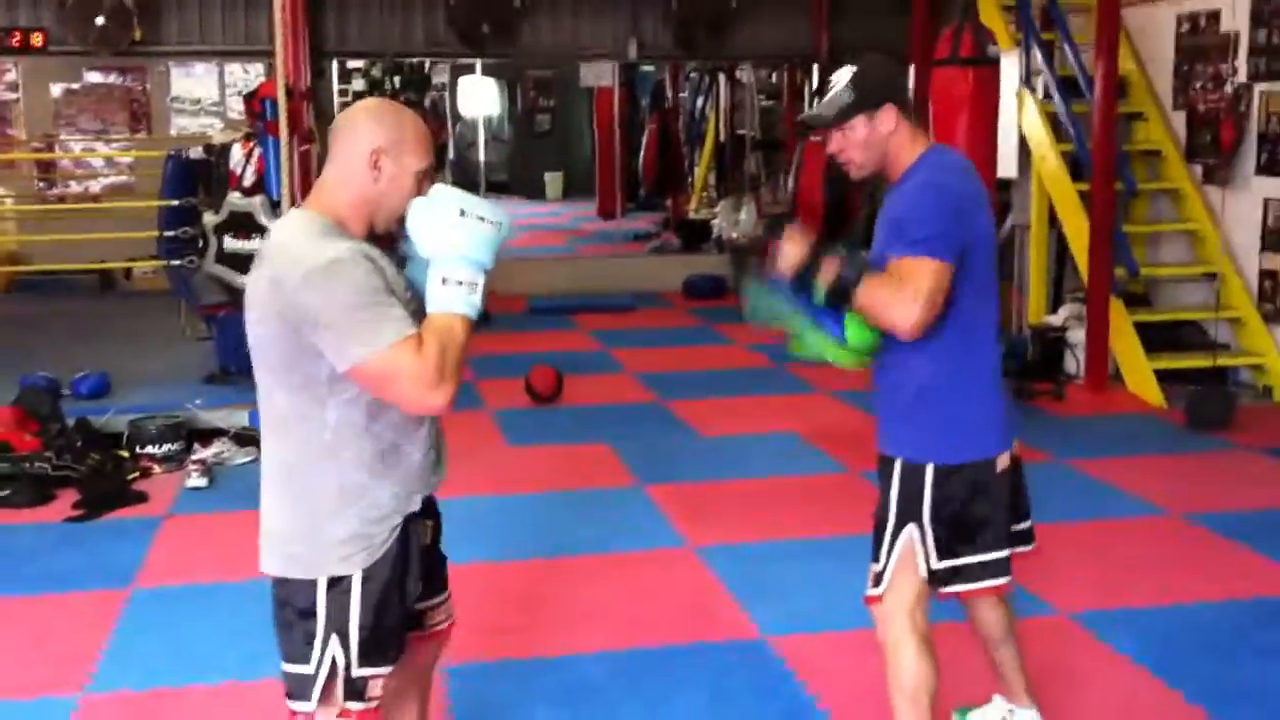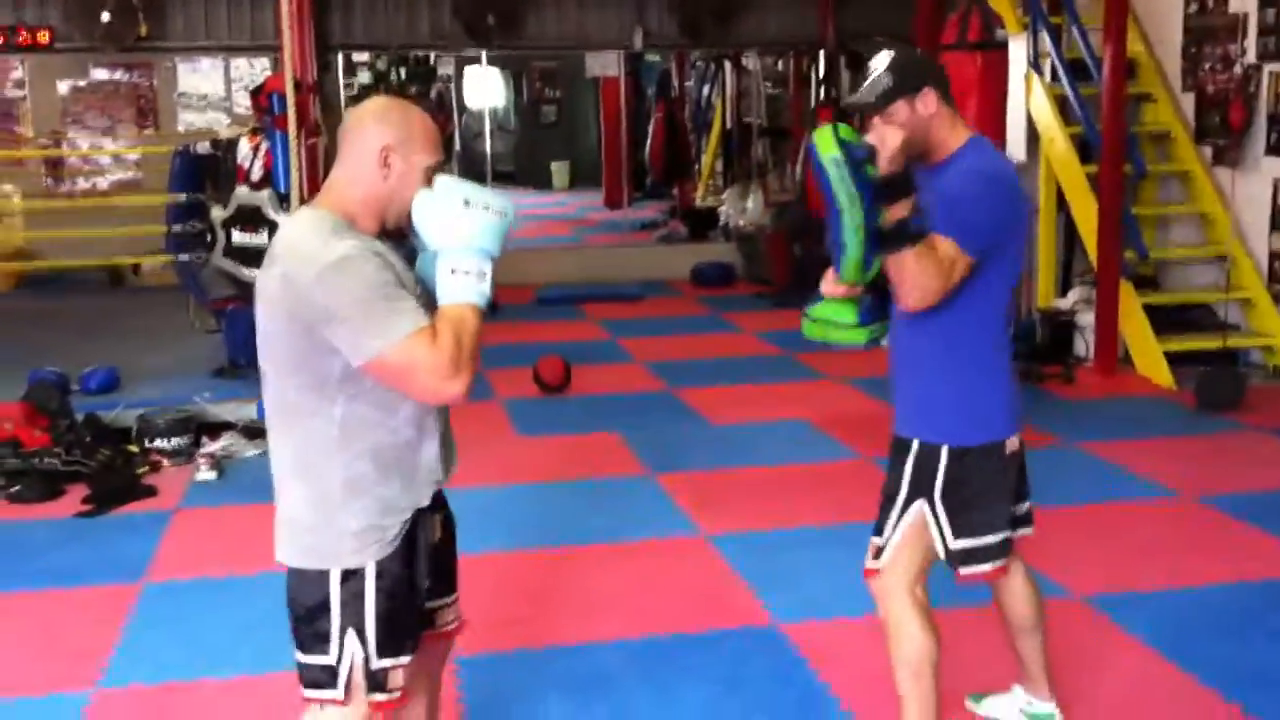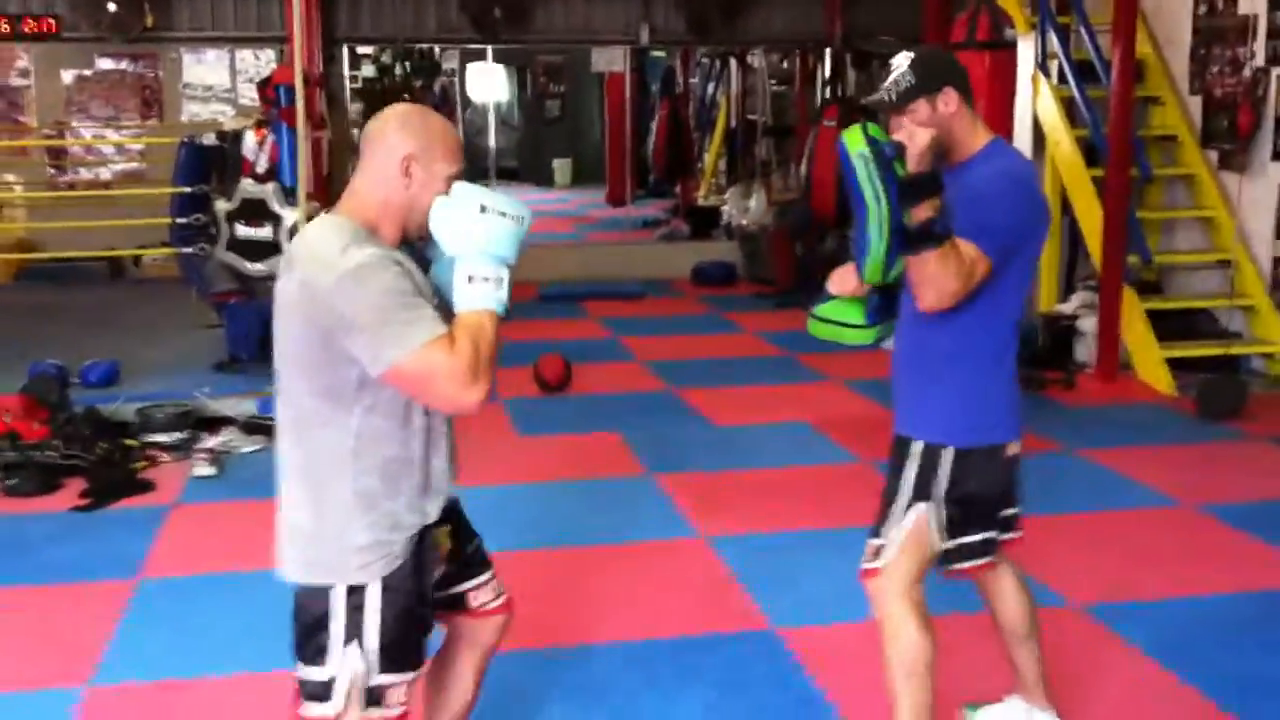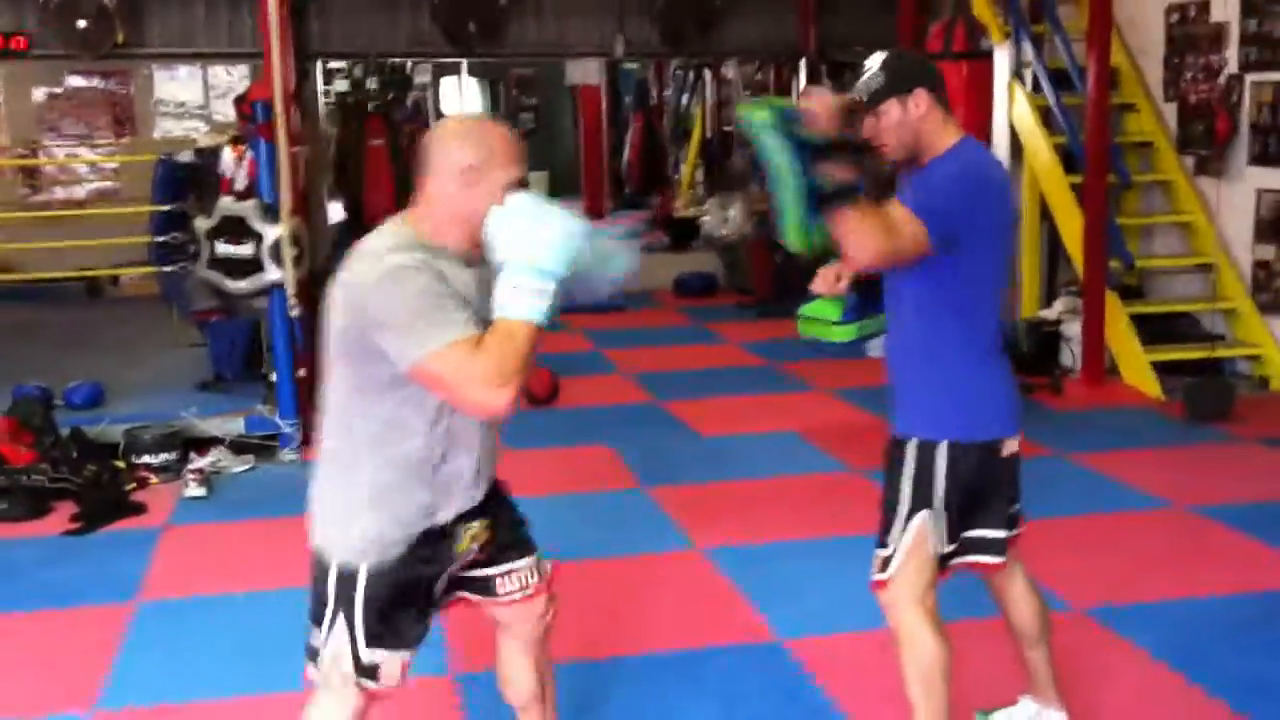
dt=0.2s
person 1, frame 1
left shoulder: (933, 195)
right shoulder: (929, 181)
left elbow: (908, 312)
right wrist: (843, 282)
left hip: (936, 436)
right hip: (971, 425)
left knee: (897, 605)
right knee: (974, 578)
person 1, frame 2
left shoulder: (980, 181)
right shoulder: (935, 172)
left elbow: (921, 289)
right elbow: (922, 272)
left wrist: (891, 187)
right wrist: (856, 277)
left hip: (951, 418)
right hip: (976, 409)
left knee: (894, 580)
right knee: (995, 557)
person 1, frame 3
left shoulder: (1002, 183)
right shoulder: (957, 175)
left elbow: (939, 292)
right elbow: (930, 273)
left wrist: (917, 185)
right wrist: (865, 276)
left hip: (952, 421)
right hip: (979, 413)
left knee: (891, 583)
right knee: (987, 561)
person 1, frame 4
left shoulder: (959, 178)
right shoulder: (952, 173)
left elbow: (868, 245)
right elbow: (922, 268)
right wrist: (850, 278)
left hip: (949, 419)
right hip: (982, 410)
left knee: (904, 589)
right knee: (997, 563)
person 2, frame 1
left shoulder: (335, 246)
right shoulder: (324, 264)
left elbow: (401, 349)
right elbow: (427, 386)
left wrist: (436, 267)
right wrist: (459, 273)
left hip: (391, 508)
right hip: (344, 534)
left knee: (414, 648)
person 2, frame 2
left shoulder: (344, 244)
right shoulder: (335, 262)
left elbow: (415, 348)
right elbow: (445, 376)
left wrist: (445, 258)
right wrist: (468, 264)
left hip: (399, 502)
right hip: (354, 528)
left knee: (422, 649)
person 2, frame 3
left shoulder: (363, 251)
right shoulder: (351, 271)
left elbow: (432, 360)
right elbow: (461, 385)
left wrist: (462, 269)
right wrist: (483, 270)
left hip: (413, 505)
right hip: (359, 536)
left knee: (486, 613)
person 2, frame 4
left shoulder: (459, 246)
right shoulder: (386, 272)
right elbow: (491, 388)
right wrist: (533, 277)
left hip: (462, 494)
right hip: (386, 520)
left knee: (528, 613)
